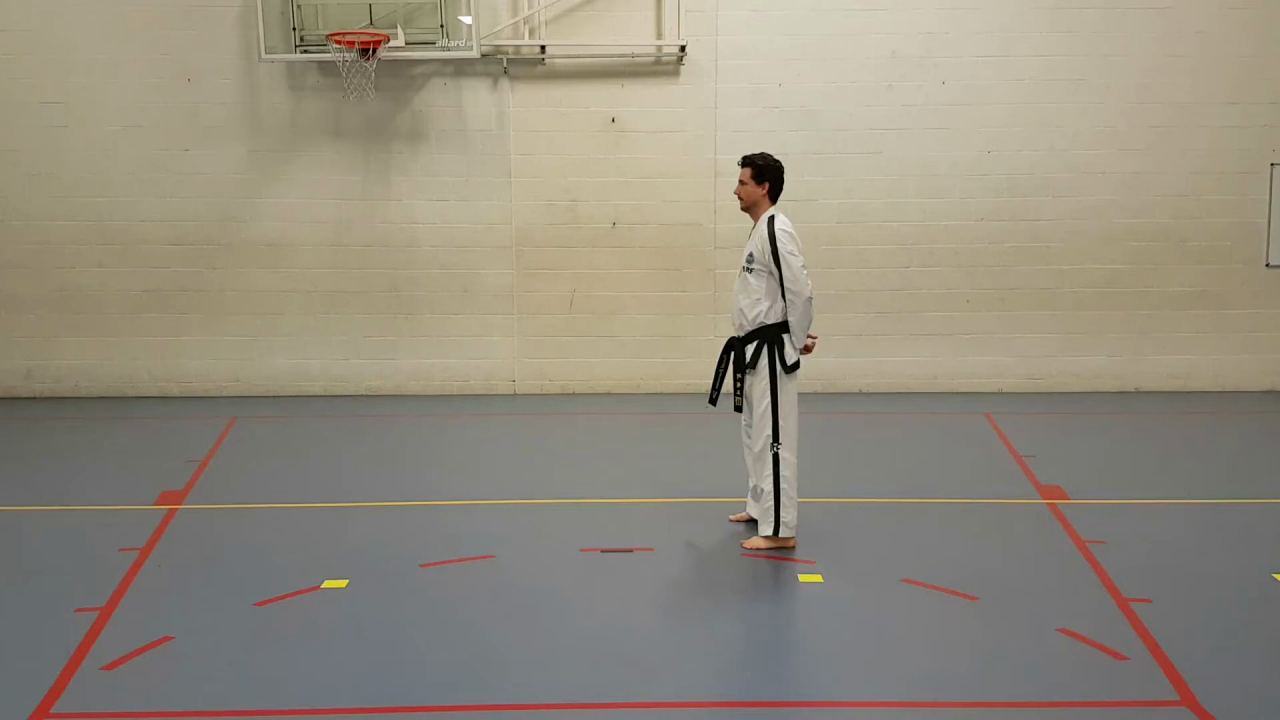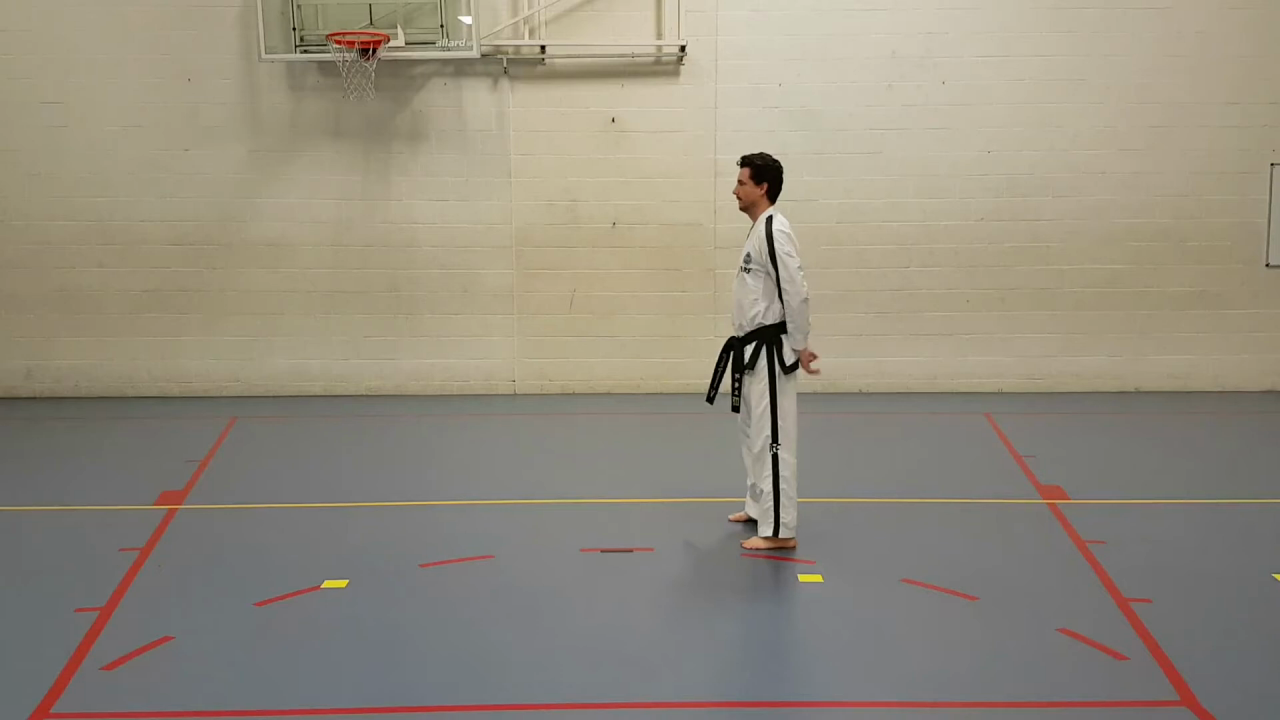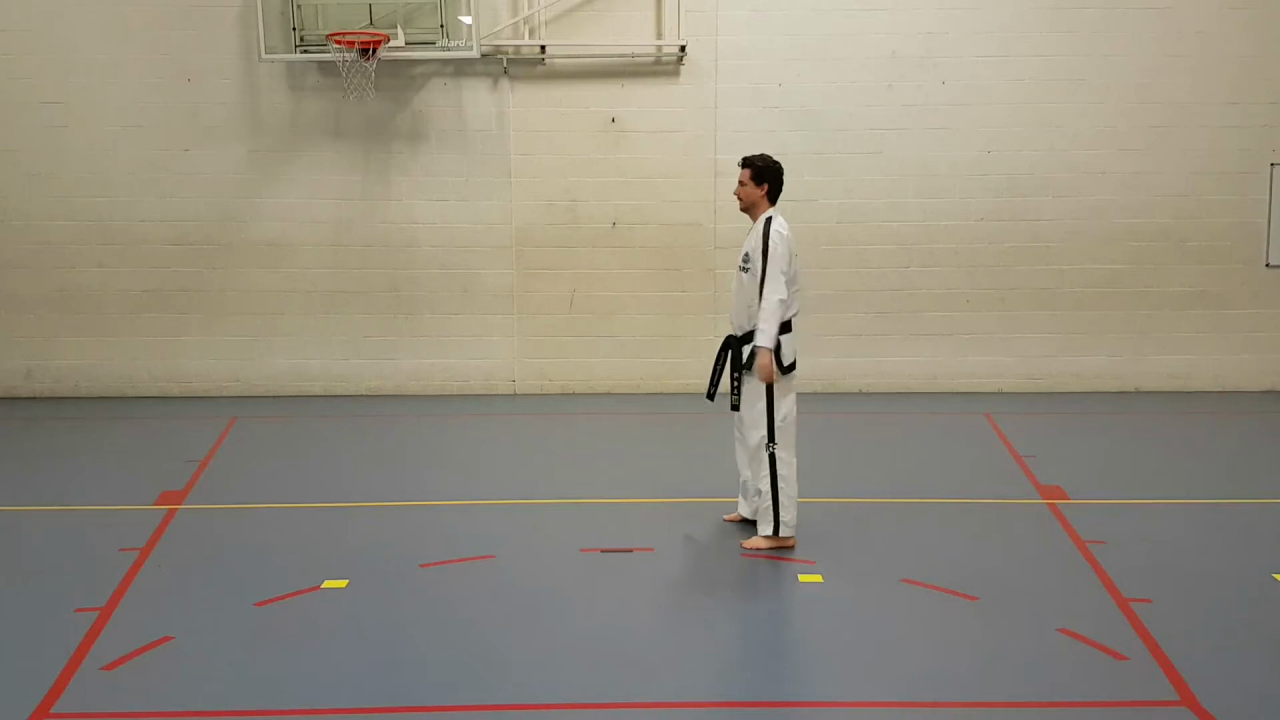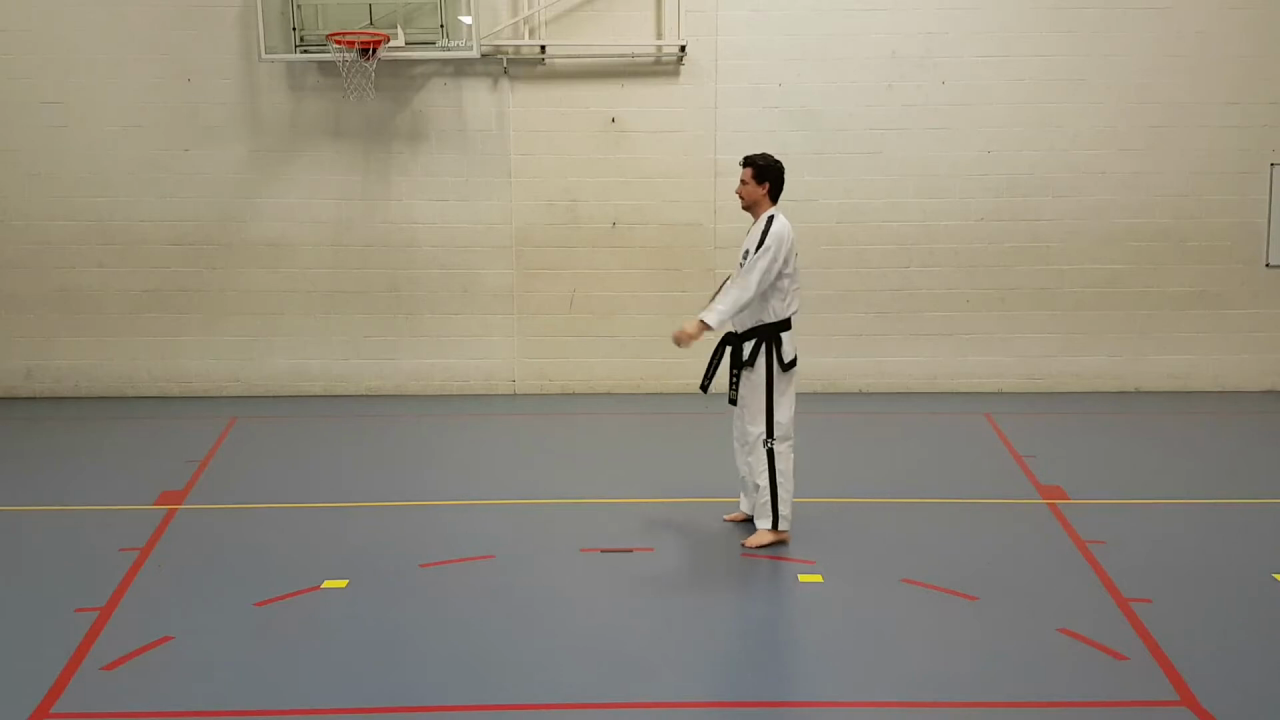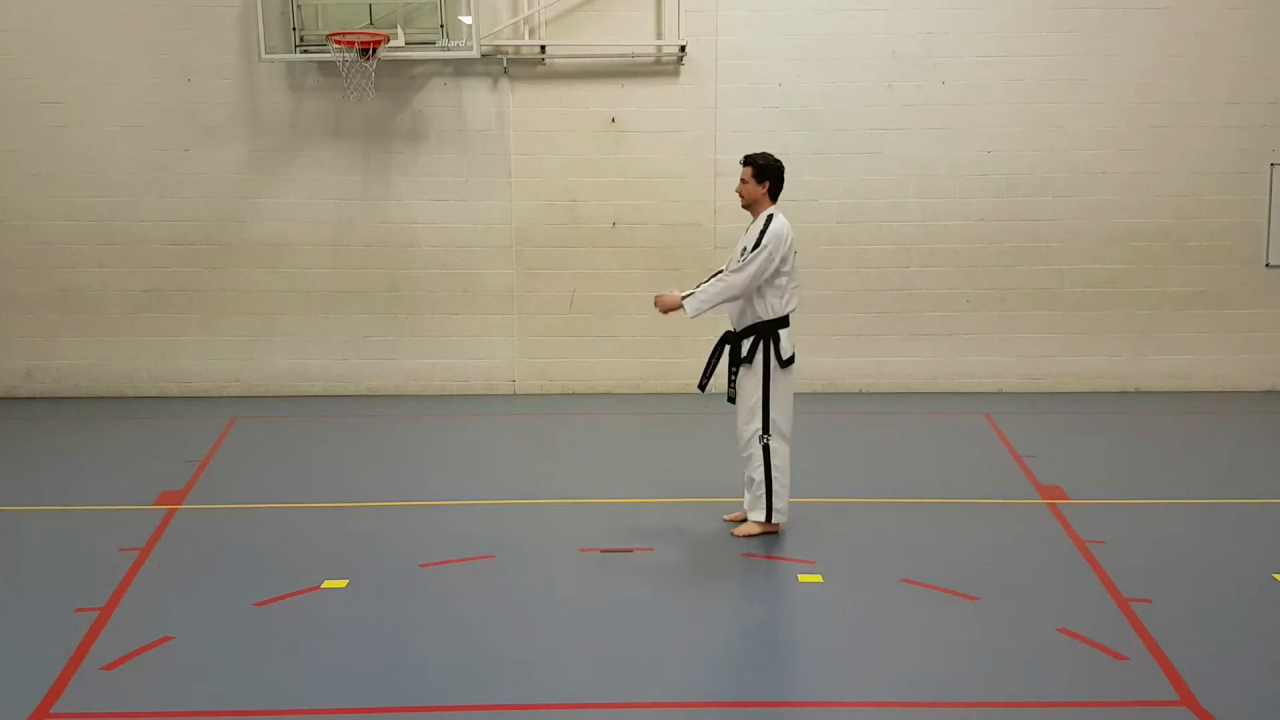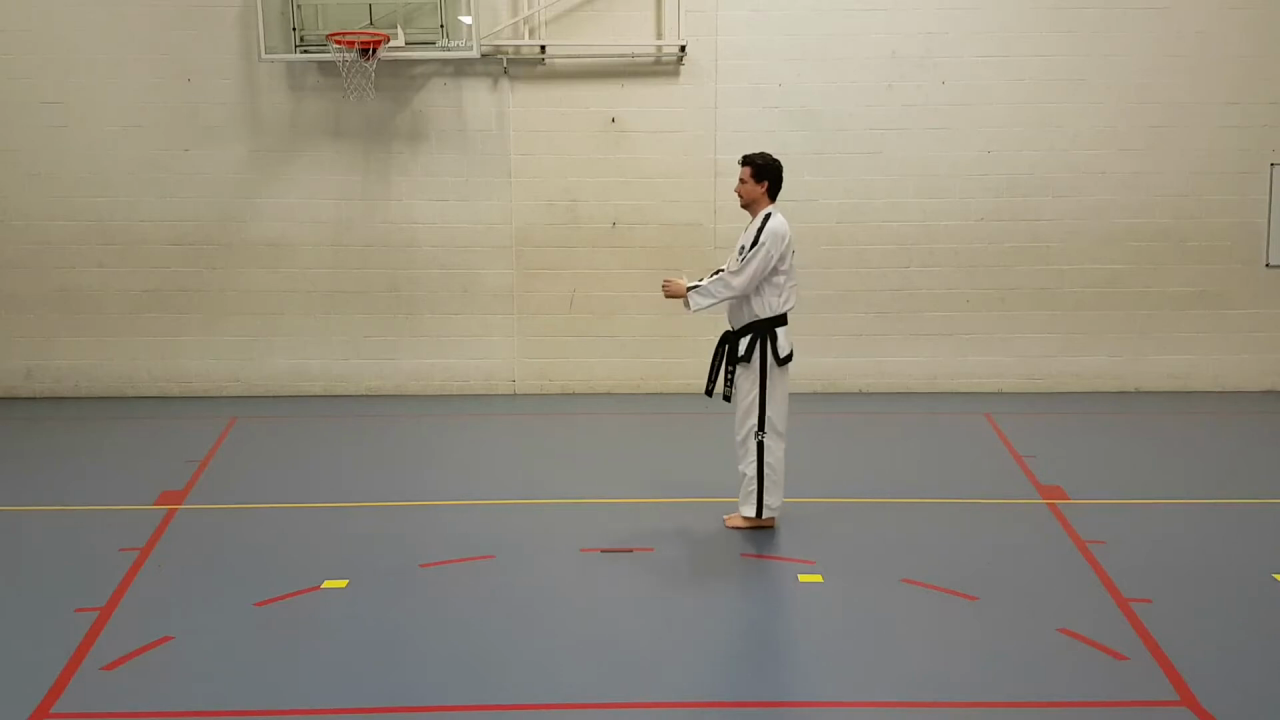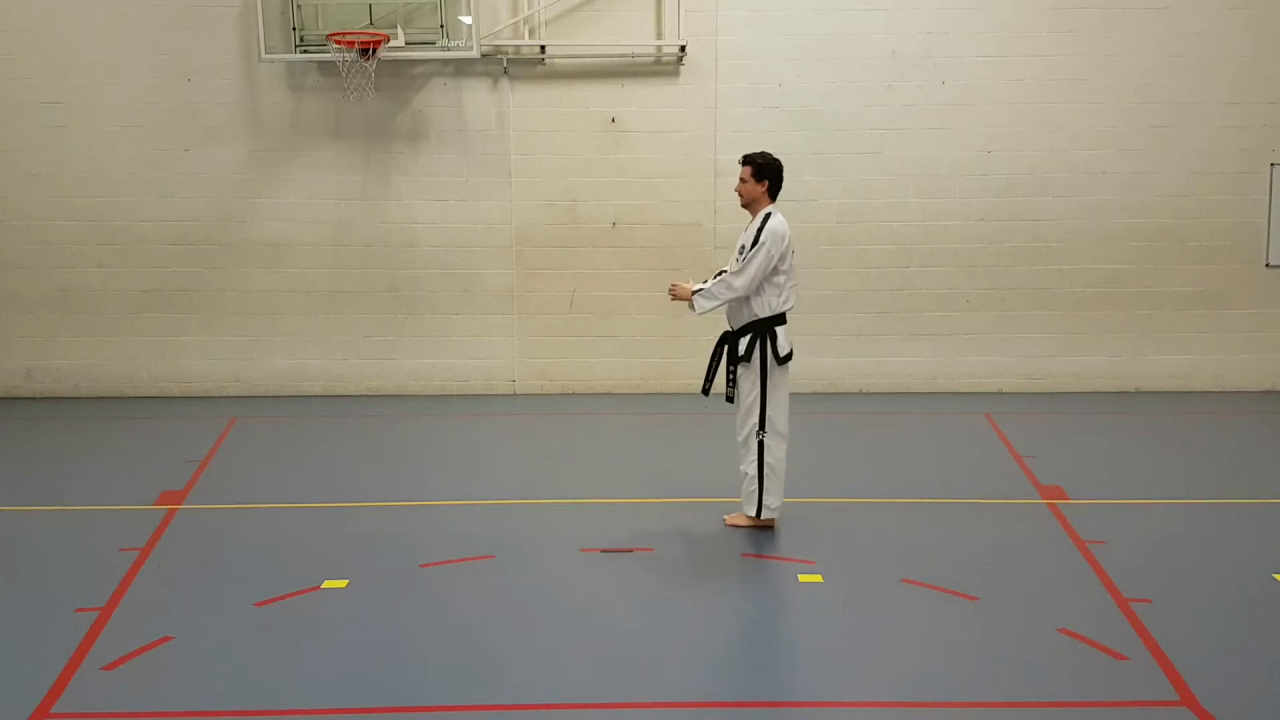
dt=0.2s
person 1, frame 1
left shoulder: (775, 231)
right shoulder: (762, 229)
left elbow: (799, 292)
left wrist: (799, 341)
right wrist: (797, 339)
left hip: (769, 351)
right hip: (757, 348)
left knee: (773, 439)
right knee: (756, 434)
left ankle: (779, 529)
right ankle: (761, 506)
person 1, frame 2
left shoulder: (773, 231)
right shoulder: (761, 229)
left elbow: (794, 294)
left wrist: (799, 346)
right wrist: (794, 345)
left hip: (769, 351)
right hip: (755, 349)
left knee: (772, 439)
right knee: (753, 433)
left ankle: (779, 530)
right ankle: (760, 505)
person 1, frame 3
left shoulder: (772, 231)
right shoulder: (761, 229)
left elbow: (774, 295)
left wrist: (765, 350)
left hip: (766, 350)
right hip: (753, 348)
left knee: (770, 437)
right knee: (748, 433)
left ankle: (779, 529)
right ankle: (753, 505)
person 1, frame 4
left shoulder: (775, 231)
right shoulder: (761, 227)
left elbow: (749, 287)
right elbow: (740, 283)
left wrist: (702, 323)
right wrist: (702, 318)
left hip: (767, 346)
right hip: (754, 344)
left knee: (767, 433)
right knee: (747, 430)
left ankle: (775, 523)
right ankle: (755, 505)
person 1, frame 5
left shoulder: (774, 230)
right shoulder: (759, 227)
left elbow: (738, 282)
right elbow: (730, 273)
left wrist: (684, 302)
right wrist: (685, 296)
left hip: (766, 344)
right hip: (753, 341)
left knee: (763, 430)
right knee: (752, 428)
left ankle: (767, 514)
right ankle: (756, 506)
person 1, frame 6
left shoulder: (772, 229)
right shoulder: (759, 226)
left elbow: (738, 282)
right elbow: (730, 273)
left wrist: (689, 292)
right wrist: (689, 288)
left hip: (762, 342)
right hip: (752, 340)
left knee: (759, 427)
right knee: (751, 426)
left ankle: (760, 510)
right ankle: (755, 505)
person 1, frame 7
left shoulder: (771, 229)
right shoulder: (759, 226)
left elbow: (741, 283)
right elbow: (732, 274)
left wrist: (694, 296)
right wrist: (695, 290)
left hip: (762, 341)
right hip: (752, 339)
left knee: (760, 427)
right knee: (753, 426)
left ankle: (760, 510)
right ankle: (756, 506)
